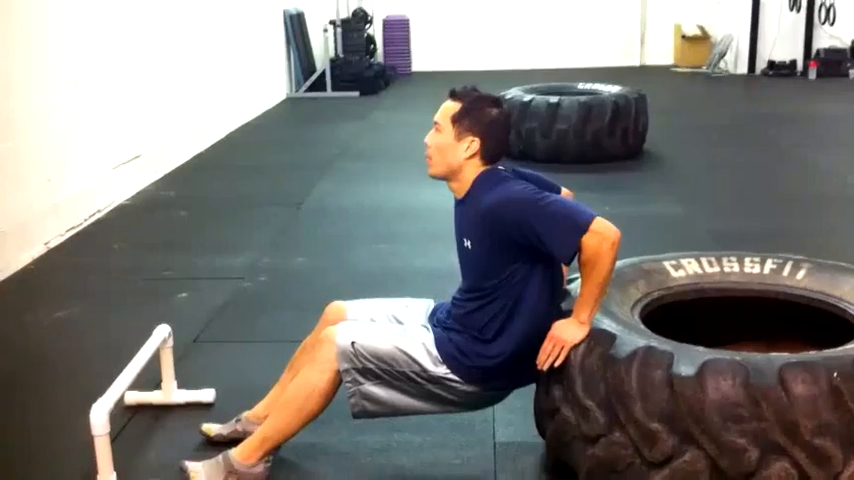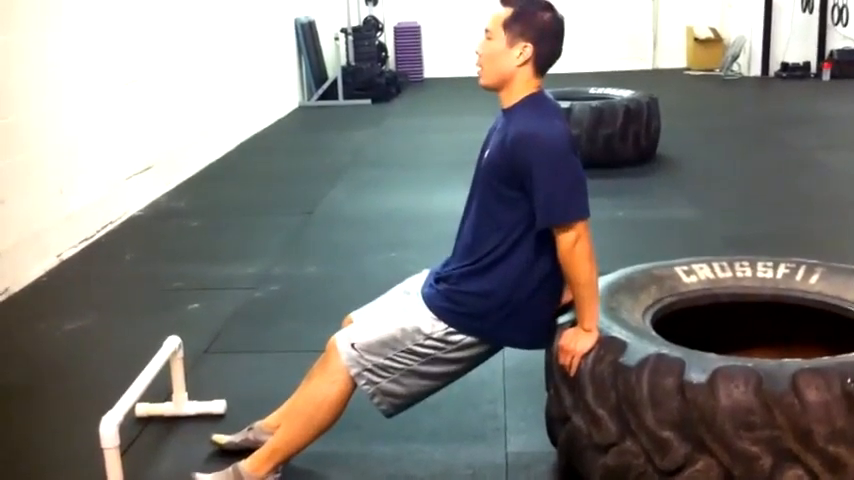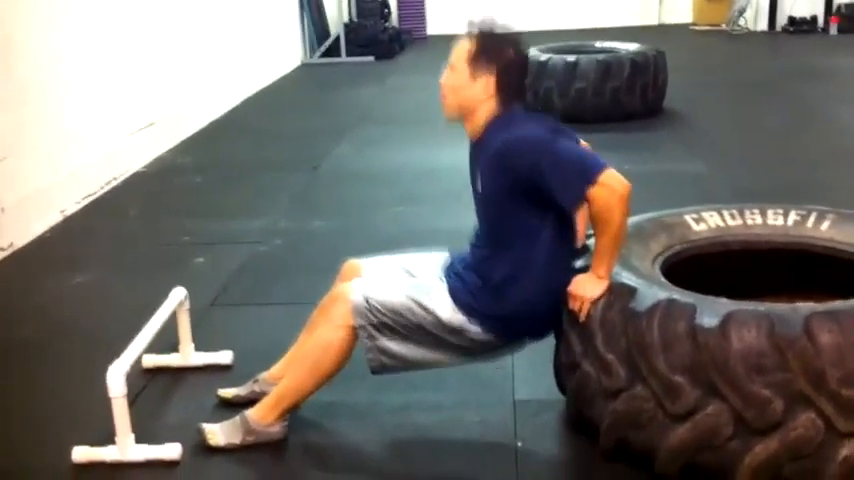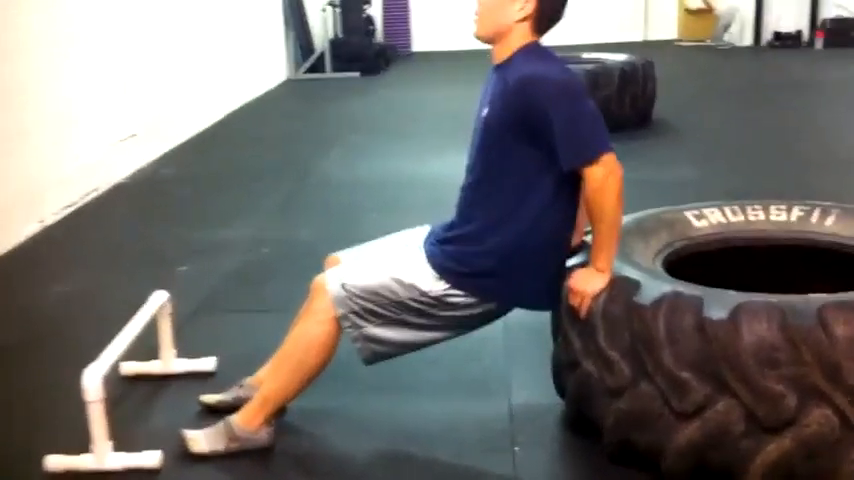
dt=1s
person 1, frame 1
left shoulder: (505, 203)
right shoulder: (490, 185)
left elbow: (604, 237)
right elbow: (562, 199)
left wrist: (579, 321)
right wrist: (544, 290)
left hip: (472, 358)
right hip: (455, 323)
left knee: (335, 344)
right knee: (336, 315)
right ankle: (257, 421)
person 1, frame 2
left shoulder: (539, 135)
right shoulder: (520, 118)
left elbow: (572, 233)
right elbow: (556, 226)
left wrist: (587, 327)
right wrist: (556, 290)
left hip: (474, 310)
right hip: (456, 283)
left knee: (345, 354)
right knee: (354, 328)
right ankle: (270, 430)
person 1, frame 3
left shoulder: (516, 145)
right shoulder: (504, 130)
left elbow: (613, 189)
right elbow: (578, 155)
left wrist: (598, 275)
right wrist: (567, 242)
left hip: (489, 308)
right hip: (476, 275)
left knee: (348, 301)
right knee: (353, 273)
left ankle: (263, 418)
right ankle: (275, 381)
person 1, frame 4
left shoulder: (541, 81)
right shoulder: (515, 72)
left elbow: (602, 170)
right elbow: (573, 165)
left wrist: (599, 268)
right wrist: (568, 240)
left hip: (477, 273)
right hip: (458, 244)
left knee: (330, 293)
right knee: (337, 268)
left ankle: (249, 424)
right ankle: (262, 386)
